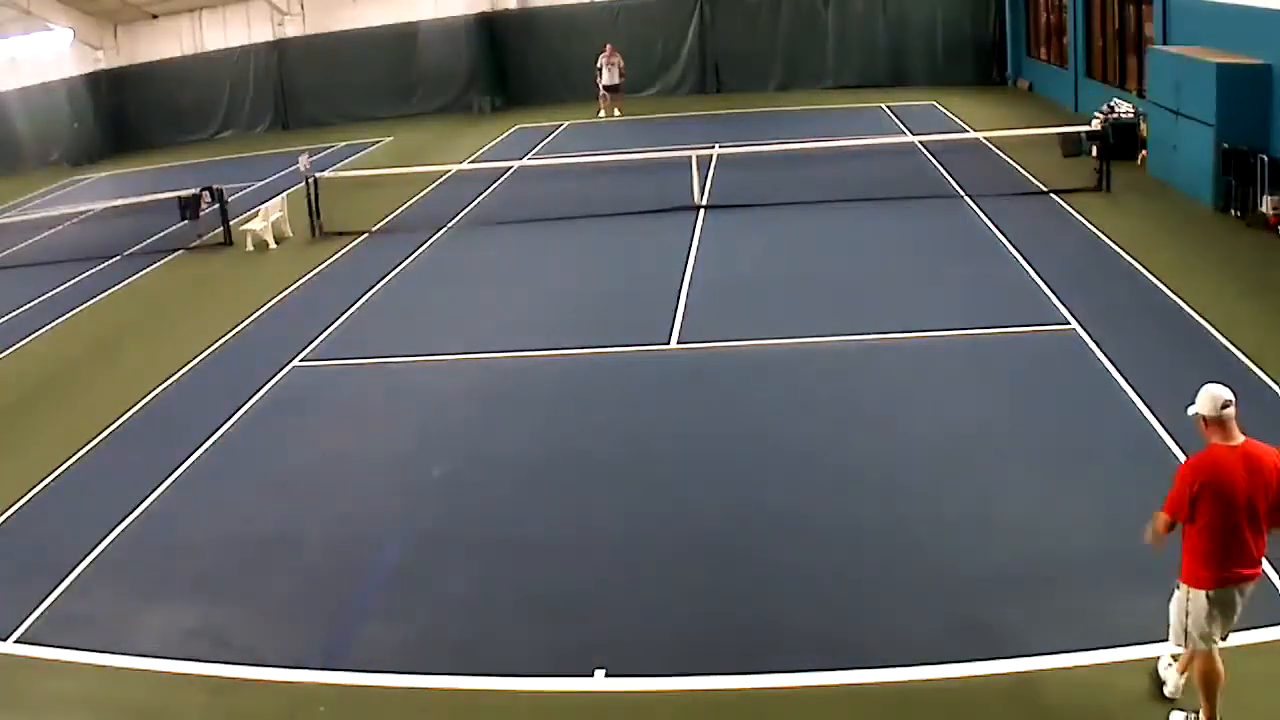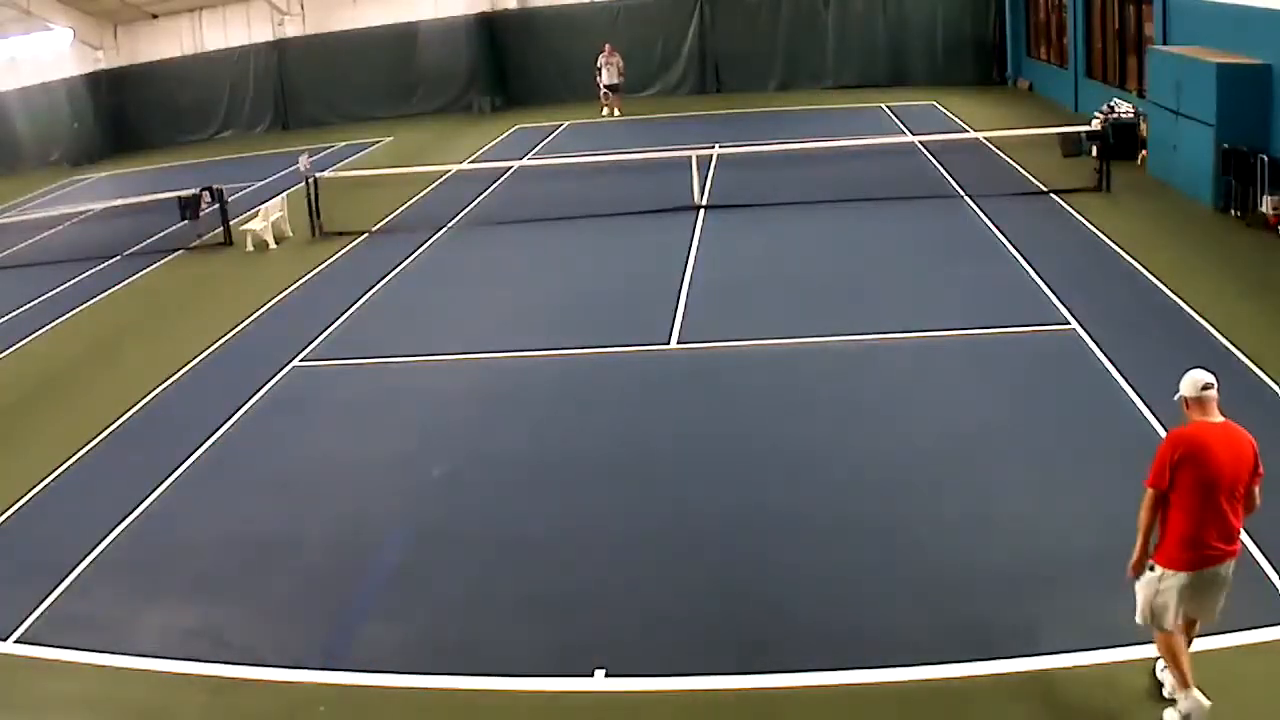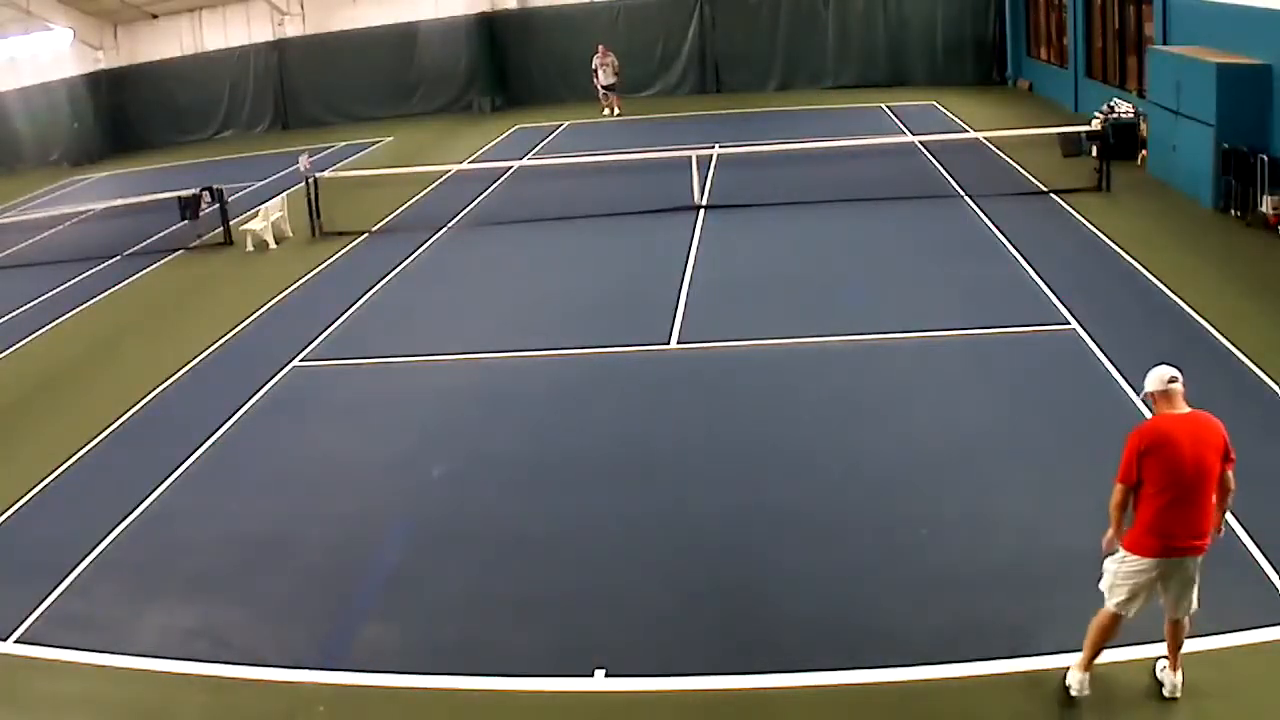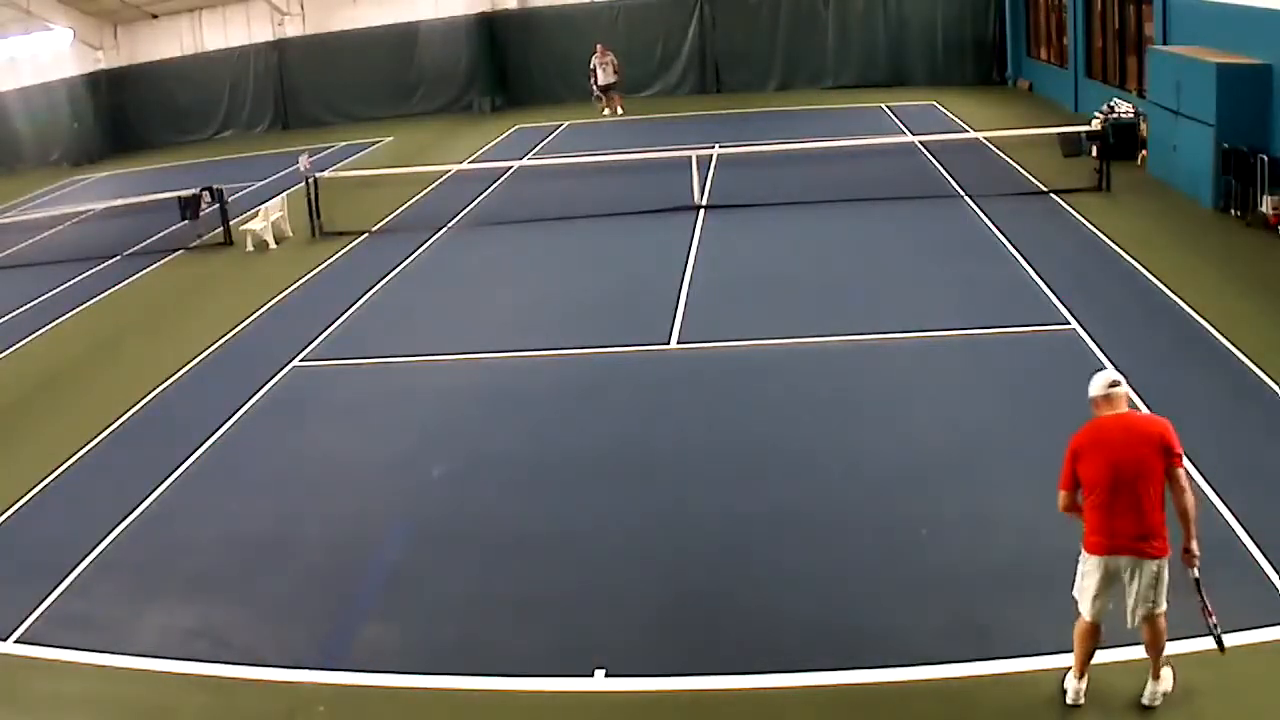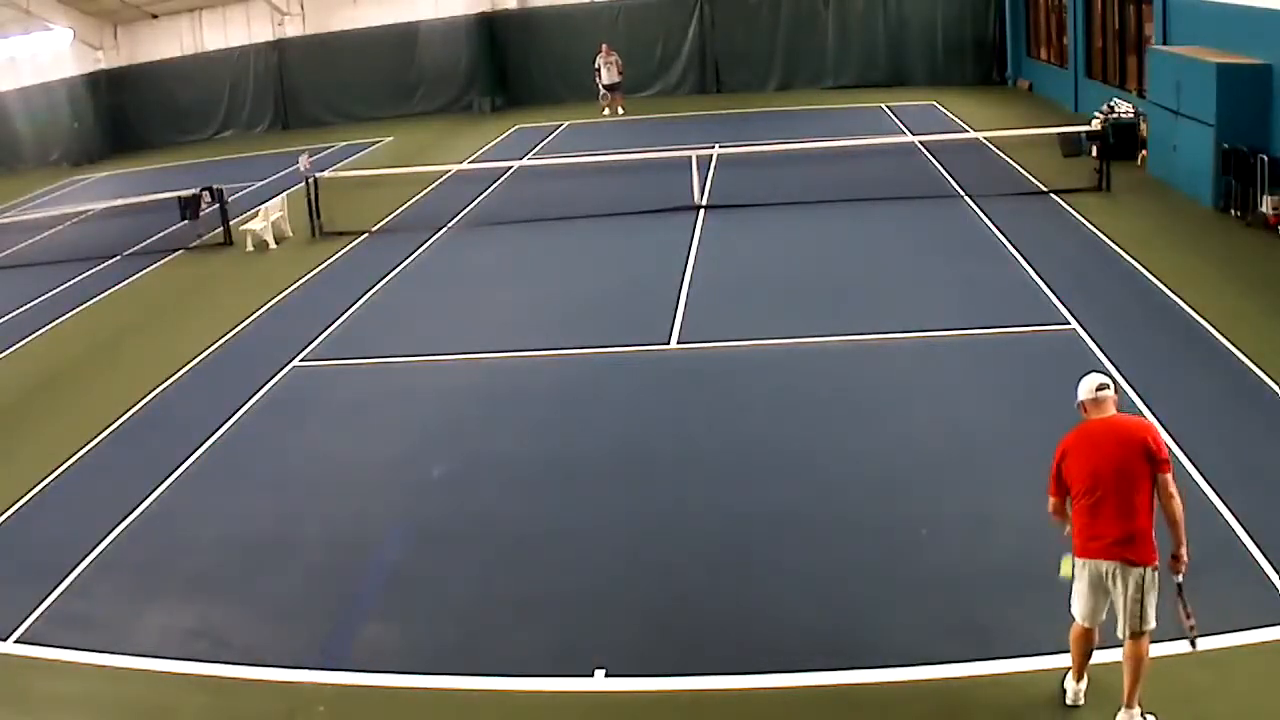
dt=0.4s
person 1, frame 1
left shoulder: (1197, 468)
left elbow: (1167, 523)
left wrist: (1155, 533)
left hip: (1205, 577)
right hip: (1247, 572)
left knee: (1204, 647)
right knee: (1205, 634)
right ankle: (1177, 673)
person 1, frame 2
left shoulder: (1178, 441)
right shoulder: (1245, 441)
left elbow: (1152, 502)
right elbow: (1252, 503)
left wrist: (1140, 550)
left hip: (1179, 555)
right hip: (1224, 554)
left knee: (1162, 623)
right knee: (1190, 618)
right ankle: (1173, 674)
person 1, frame 3
left shoulder: (1144, 435)
right shoulder: (1215, 428)
left elbow: (1121, 497)
right elbow: (1227, 487)
left wrist: (1114, 530)
right wrist: (1217, 521)
left hip: (1145, 546)
right hip: (1192, 546)
left knee: (1113, 609)
right knee: (1178, 613)
left ankle: (1080, 674)
right ankle: (1173, 673)
person 1, frame 4
left shoulder: (1081, 439)
right shoulder: (1159, 428)
left elbow: (1065, 503)
right elbow: (1181, 489)
right wrist: (1190, 539)
left hip: (1099, 548)
right hip: (1149, 547)
left knee: (1089, 617)
right knee: (1153, 614)
left ankle: (1077, 682)
right ankle: (1156, 682)
person 1, frame 5
left shoulder: (1069, 443)
right shoulder: (1145, 432)
left elbow: (1056, 507)
right elbow: (1169, 495)
right wrist: (1180, 546)
left hip: (1089, 553)
right hip: (1135, 554)
left knee: (1085, 622)
right knee: (1137, 633)
left ankle: (1076, 684)
